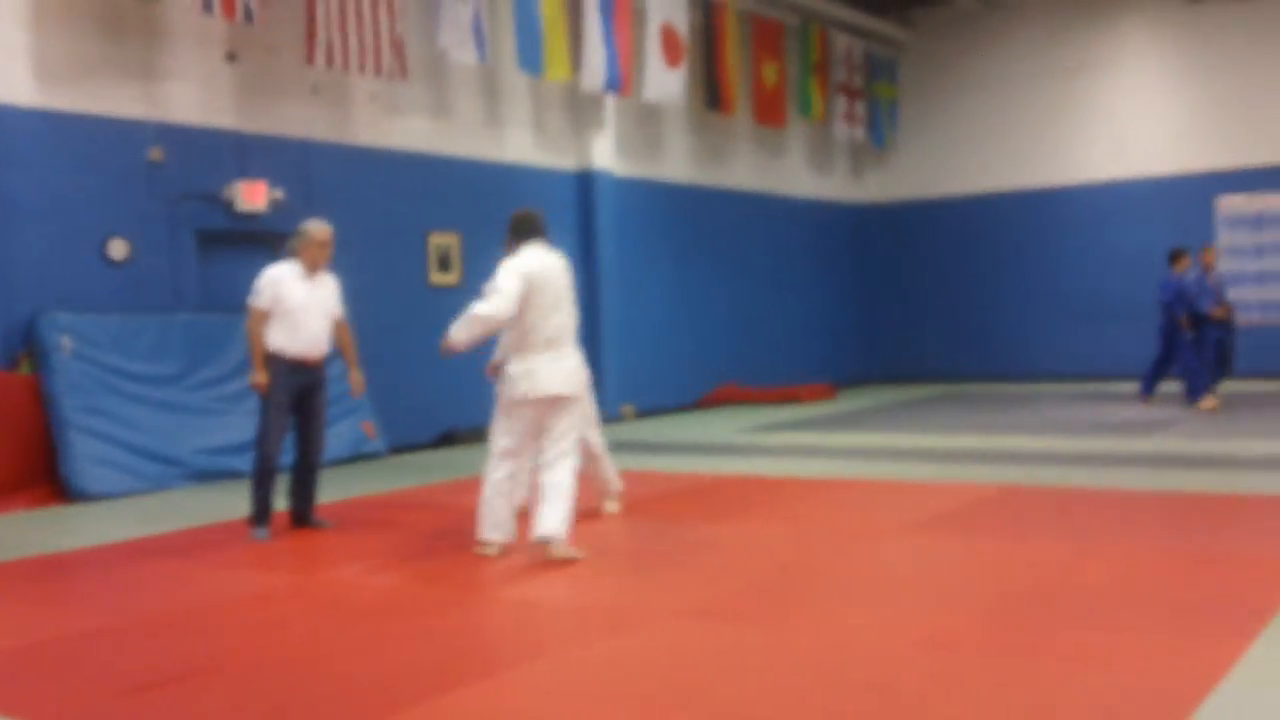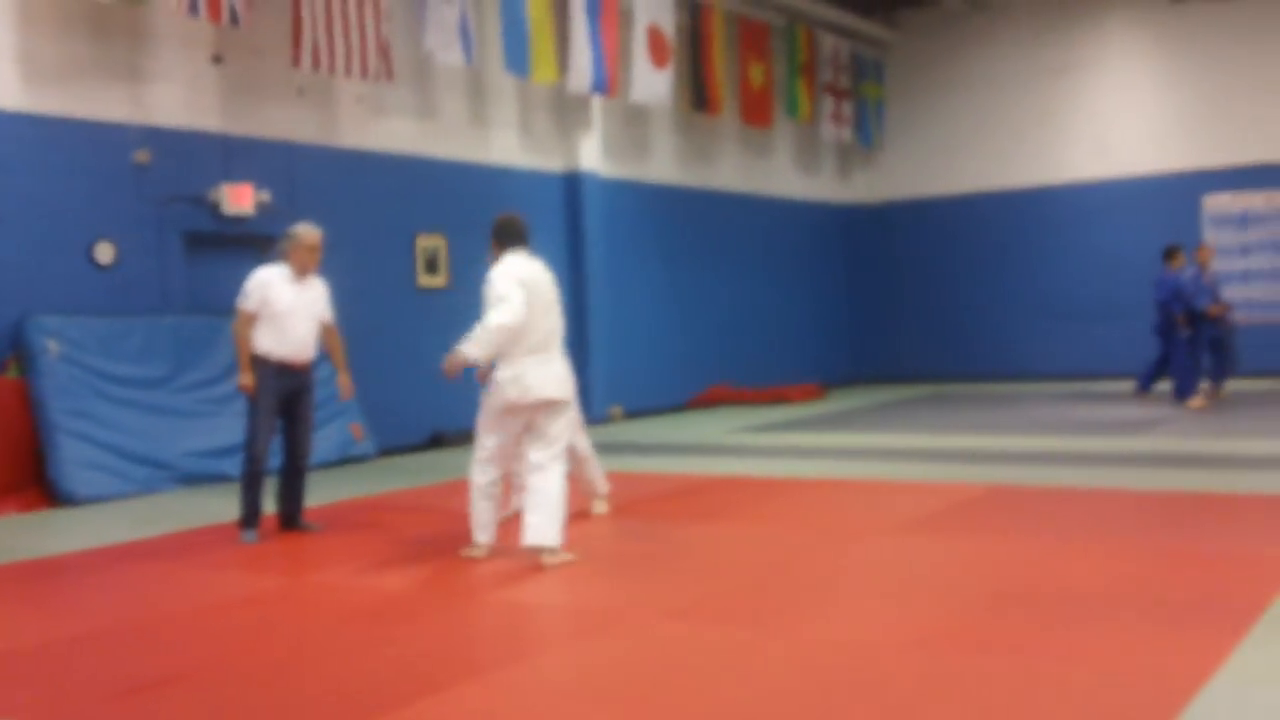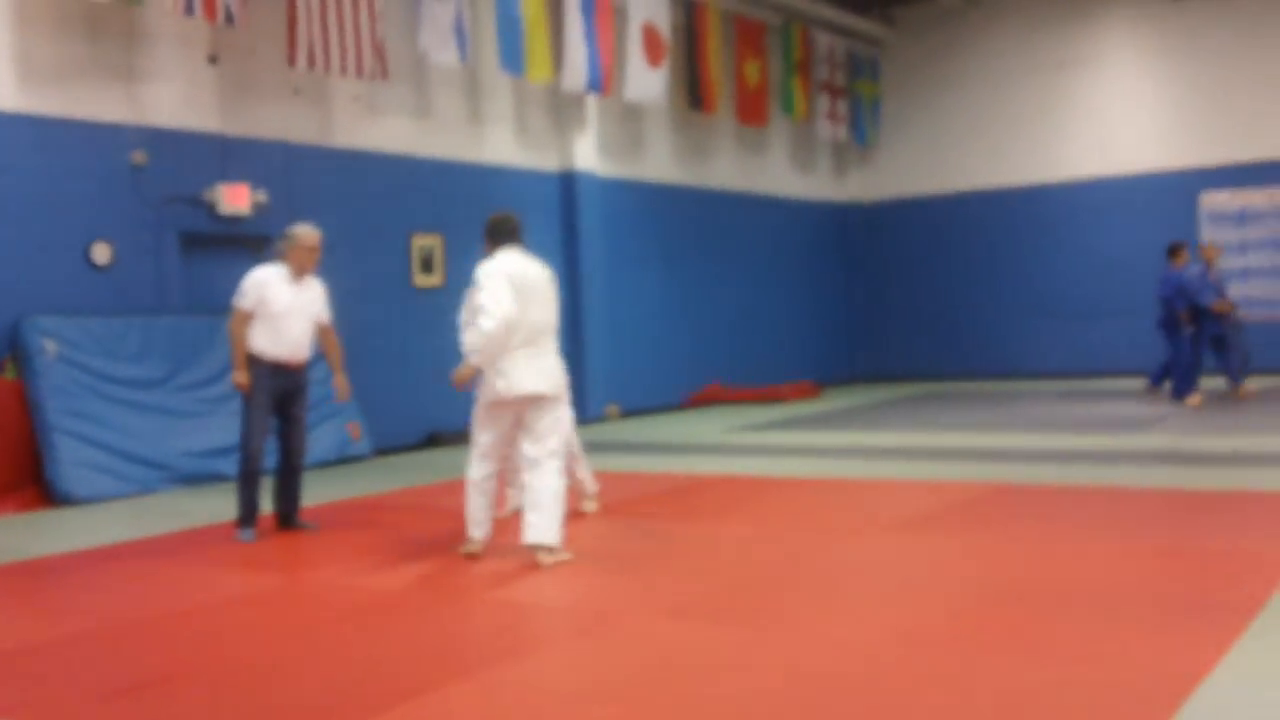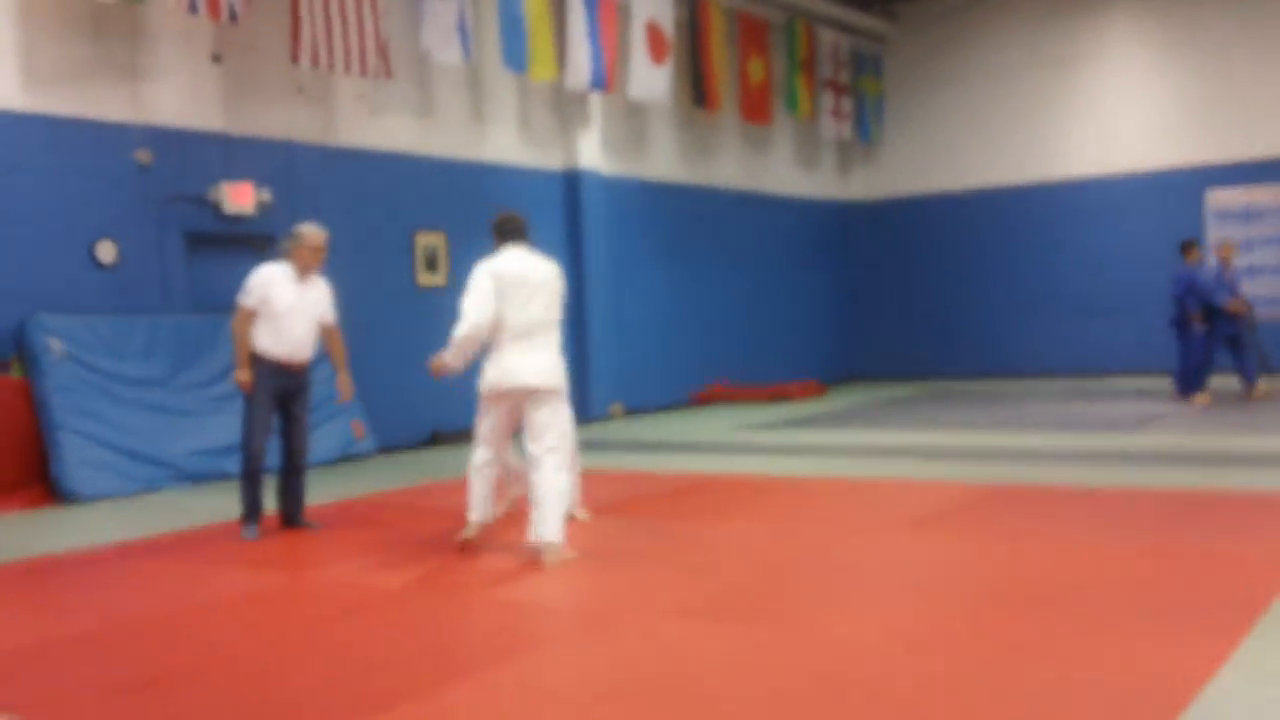
dt=0.1s
person 1, frame 1
left shoulder: (515, 265)
right shoulder: (559, 262)
left elbow: (498, 309)
left wrist: (458, 336)
left hip: (527, 373)
right hip: (567, 369)
left knee: (505, 458)
right knee: (560, 457)
left ankle: (493, 537)
right ankle: (555, 537)
person 1, frame 2
left shoulder: (504, 272)
right shoulder: (541, 270)
left elbow: (506, 318)
left wrist: (467, 354)
left hip: (515, 379)
right hip: (554, 374)
left knee: (490, 460)
right knee: (548, 463)
left ankle: (482, 540)
right ankle: (549, 546)
person 1, frame 3
left shoulder: (491, 269)
right shoulder: (542, 270)
left elbow: (496, 319)
left wrist: (472, 364)
left hip: (505, 374)
right hip: (547, 371)
left knee: (484, 458)
right knee: (547, 458)
left ankle: (476, 537)
right ankle: (547, 544)
person 1, frame 4
left shoulder: (490, 268)
right shoulder: (551, 268)
left elbow: (479, 320)
left wrist: (450, 359)
left hip: (505, 368)
right hip: (547, 366)
left knee: (488, 449)
right knee: (551, 454)
left ankle: (475, 523)
right ankle: (549, 541)
person 2, frame 1
left shoulder: (330, 282)
right shoulder: (275, 275)
left elbow: (341, 327)
right elbow: (255, 323)
left wrist: (354, 367)
right wrist: (258, 368)
left hip: (314, 372)
right hip: (281, 369)
left knee: (312, 447)
right knee: (270, 446)
left ankle: (302, 512)
right ankle: (260, 518)
person 2, frame 2
left shoulder: (319, 286)
right shoulder: (264, 277)
left elbow: (329, 332)
right elbow: (242, 325)
left wrist: (342, 372)
right wrist: (245, 370)
left hip: (301, 375)
right hip: (268, 372)
left knee: (299, 450)
right knee: (258, 448)
left ankle: (291, 516)
right ankle: (249, 522)
person 2, frame 3
left shoulder: (316, 287)
right shoulder: (261, 277)
left elbow: (327, 333)
right elbow: (238, 323)
left wrist: (339, 372)
right wrist: (239, 368)
left hip: (296, 375)
right hip: (261, 372)
left knee: (294, 449)
right knee: (253, 448)
left ankle: (288, 515)
right ankle: (247, 521)
person 2, frame 4
left shoulder: (322, 287)
right shoulder: (266, 275)
left elbow: (331, 333)
right elbow: (241, 321)
left wrist: (343, 373)
right wrist: (242, 366)
left hip: (298, 375)
right hip: (264, 370)
left knee: (297, 448)
right knee: (255, 446)
left ankle: (292, 514)
right ankle: (251, 518)
